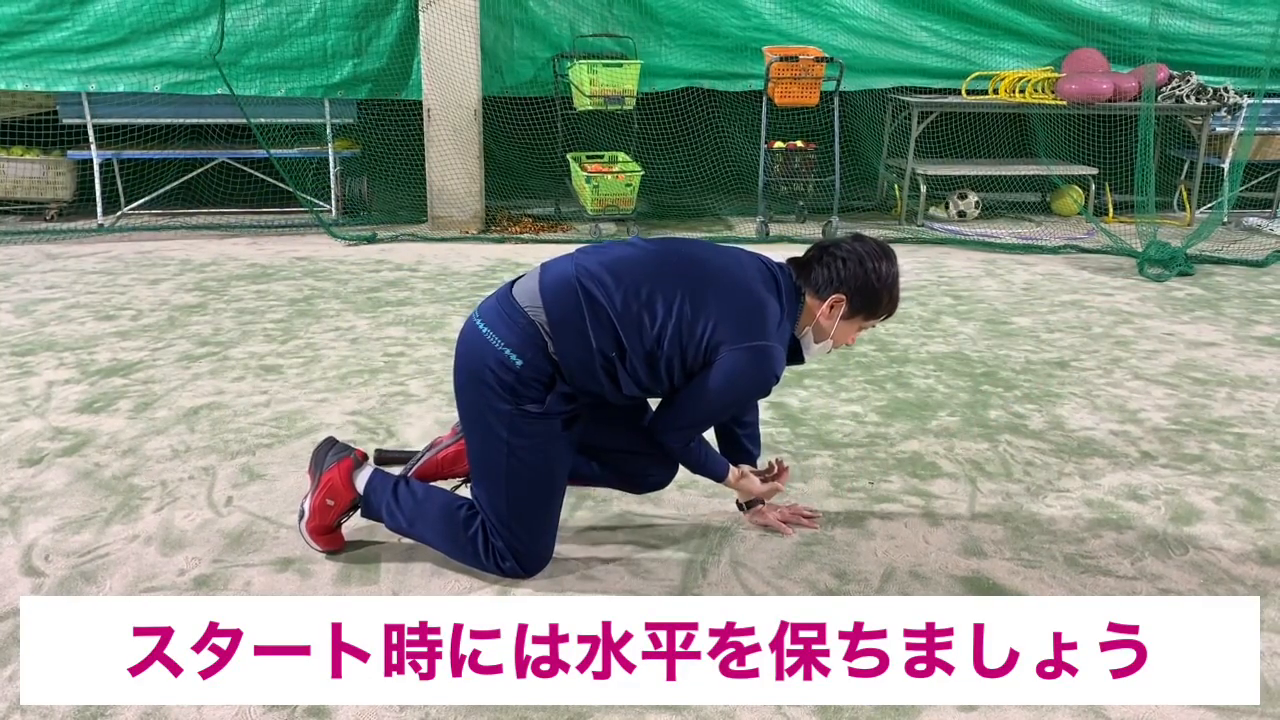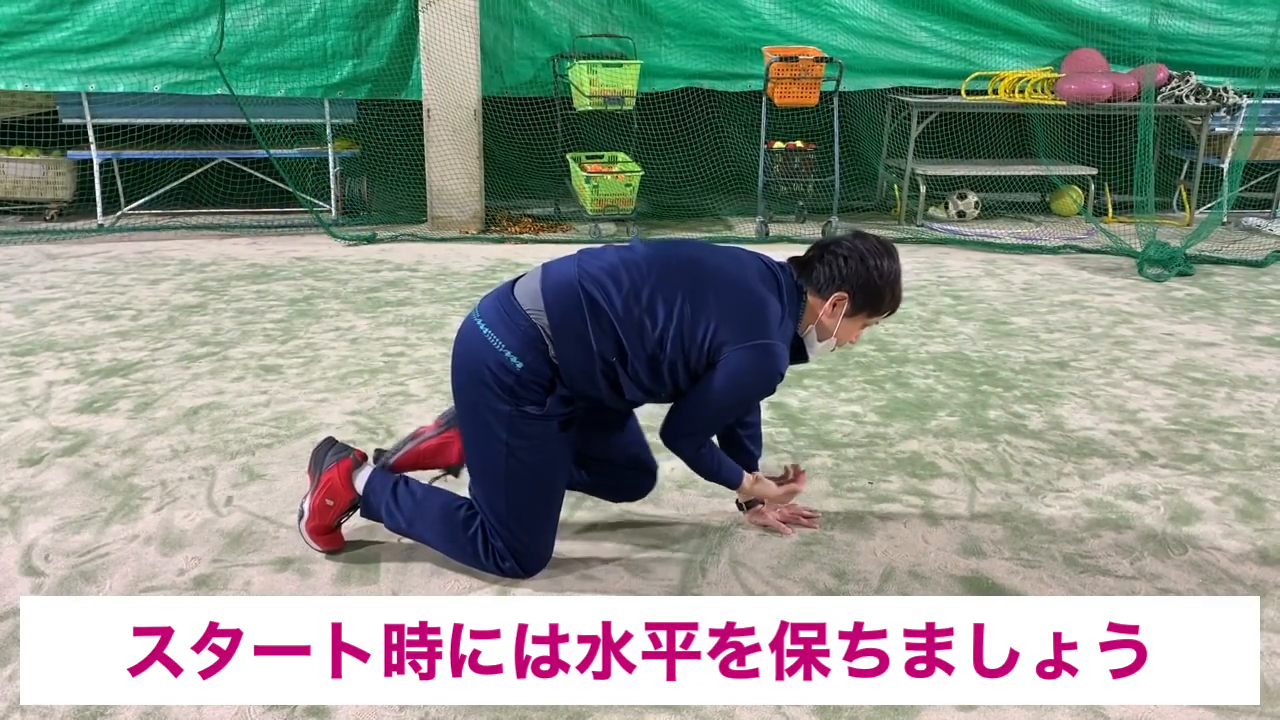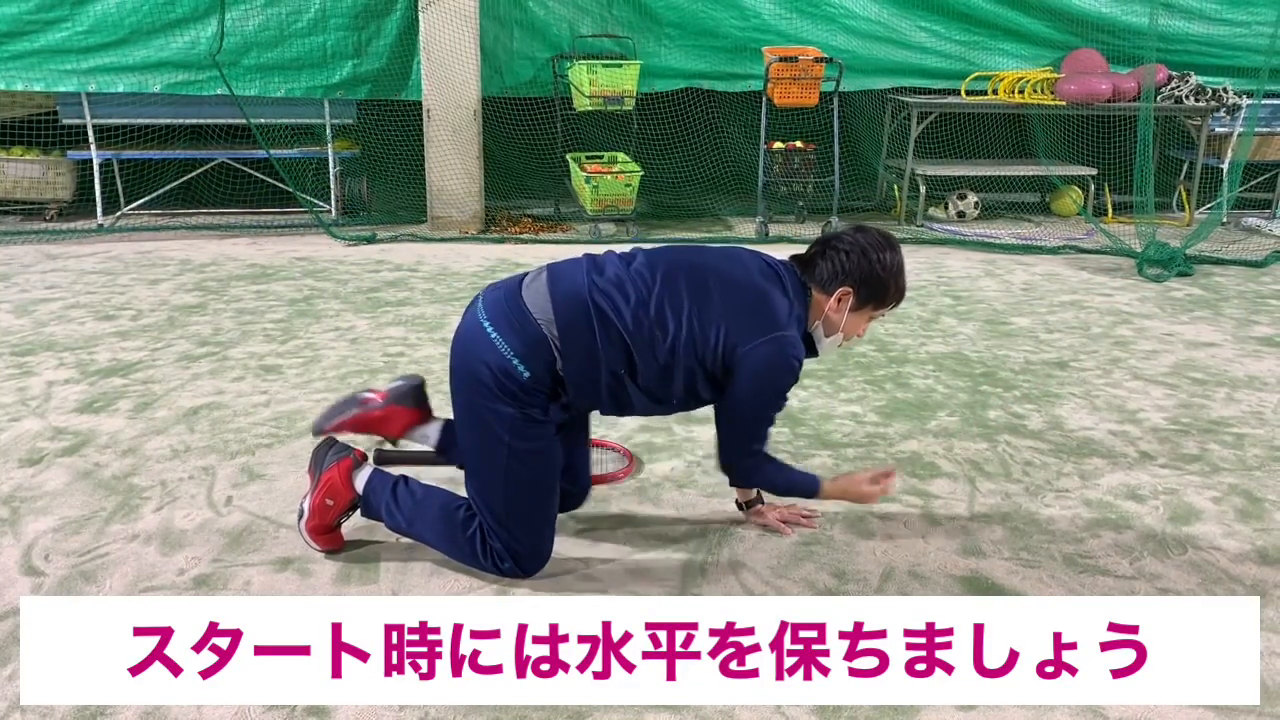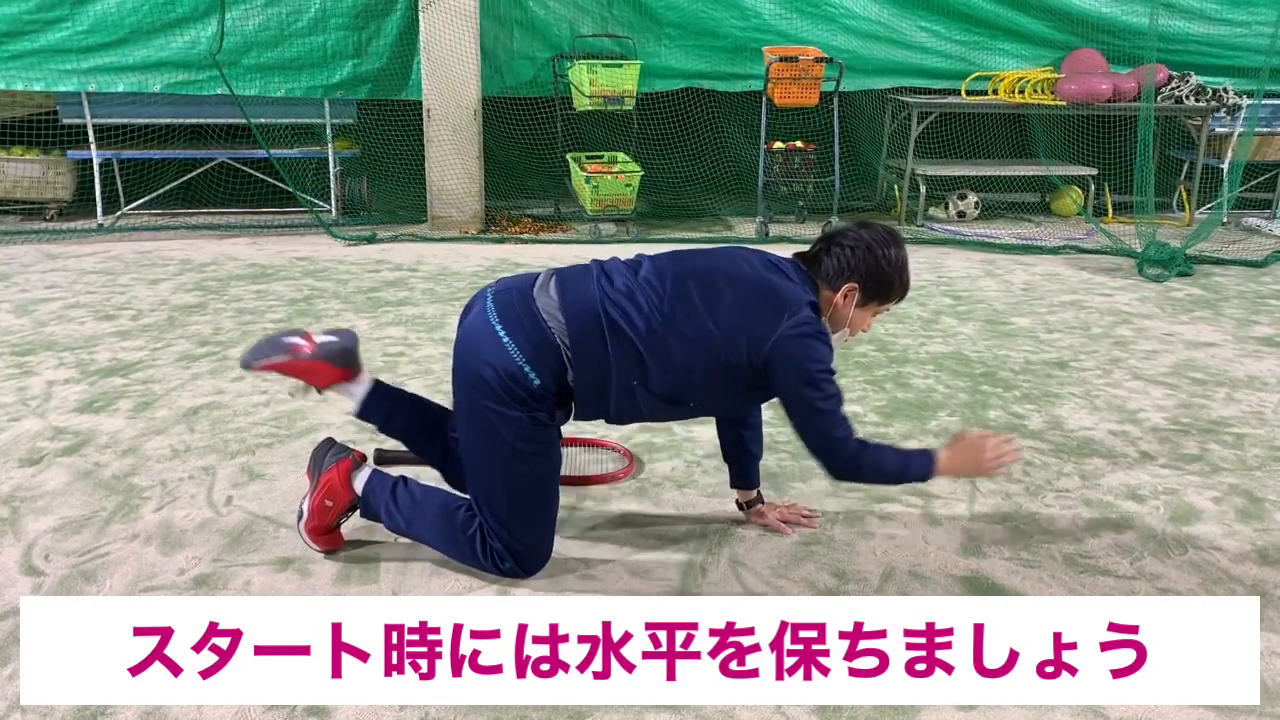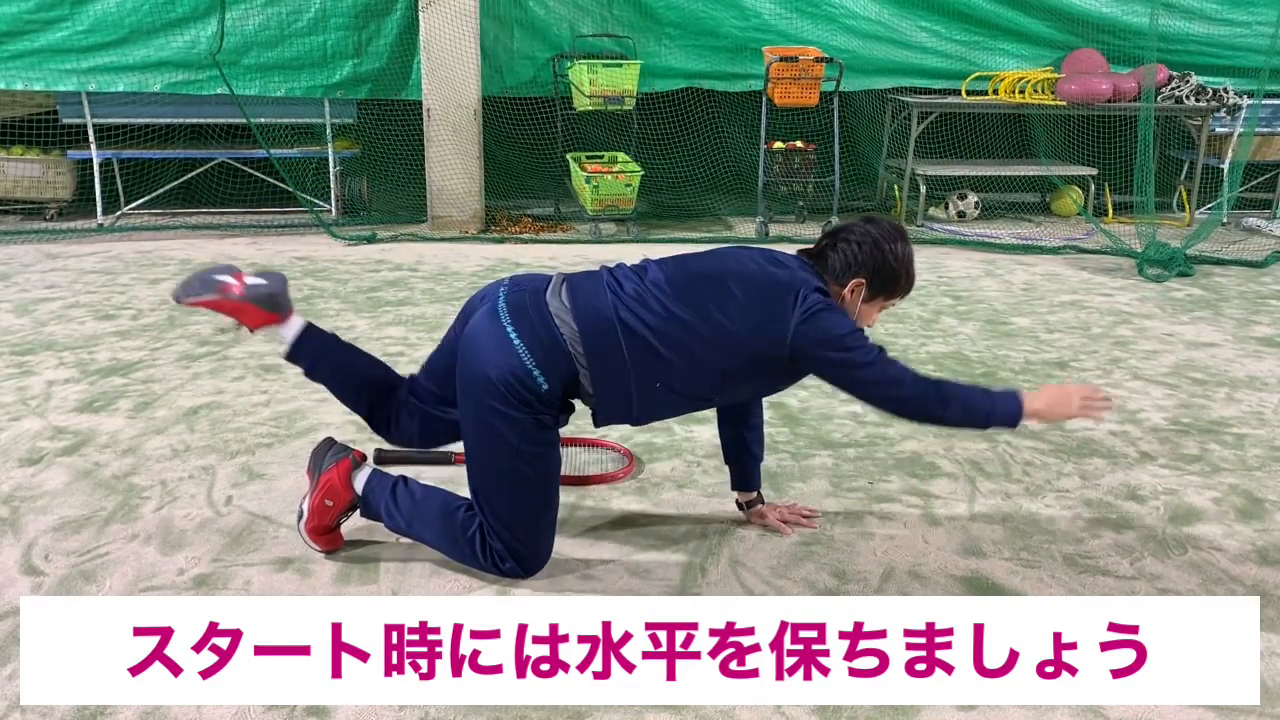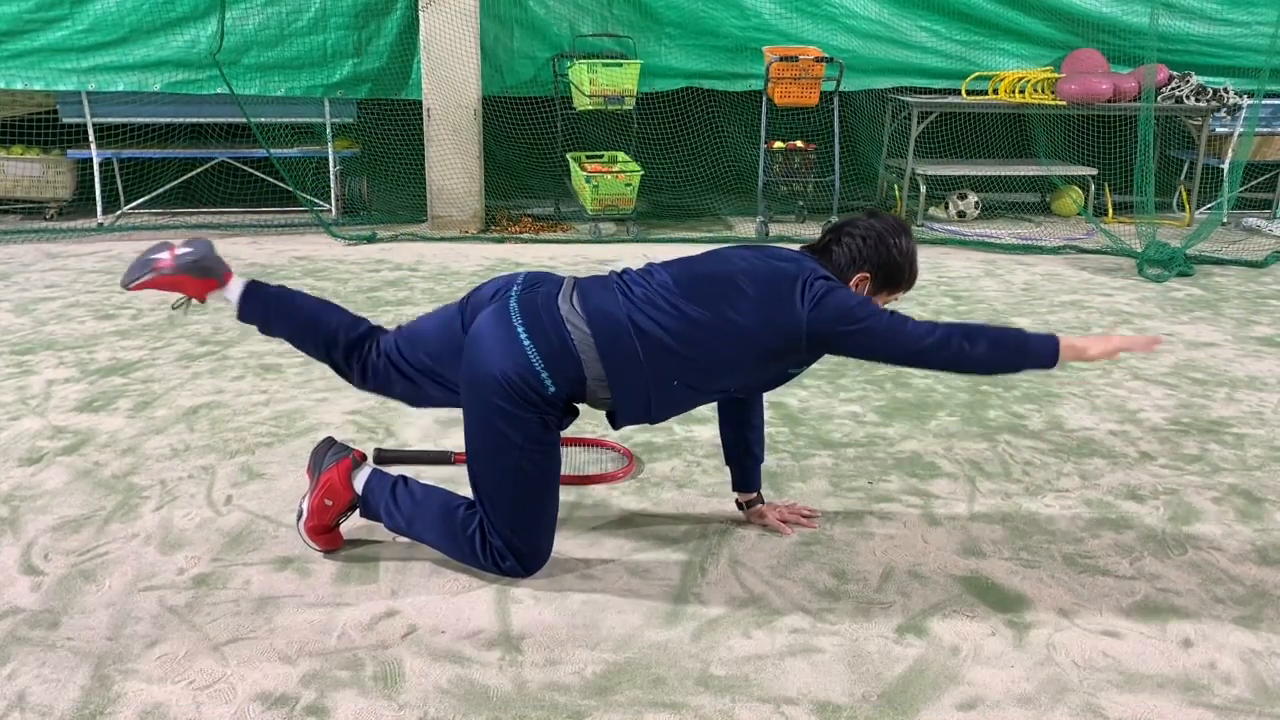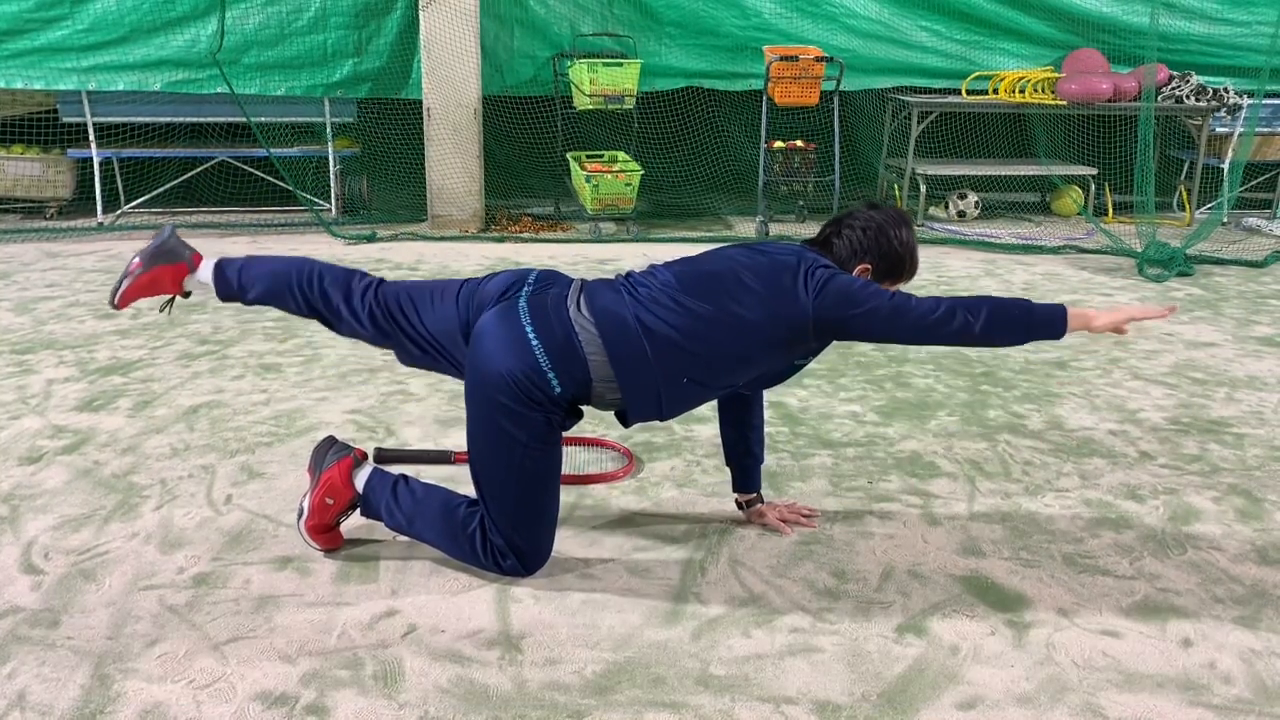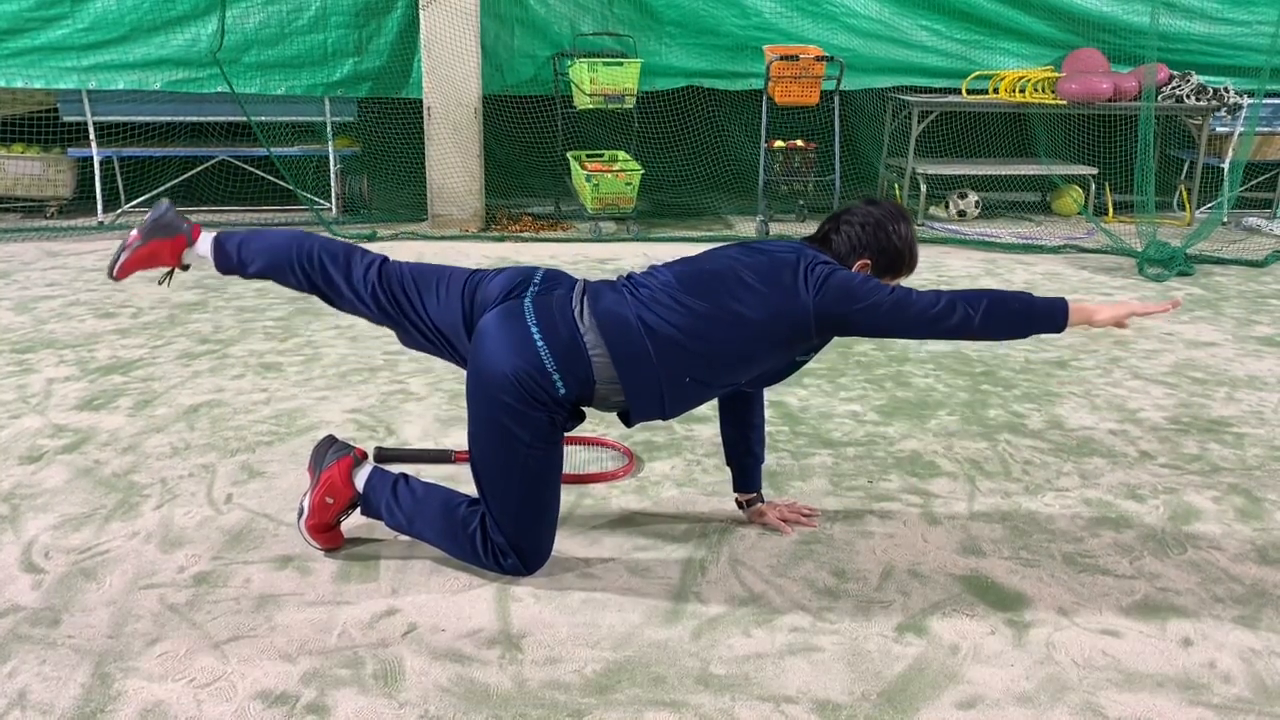
dt=0.2s
person 1, frame 1
left shoulder: (765, 283)
right shoulder: (758, 350)
left elbow: (732, 401)
right elbow: (671, 428)
left wrist: (753, 498)
right wrist: (734, 476)
left hip: (540, 340)
right hip: (513, 359)
left knee: (653, 468)
right knee: (518, 555)
left ankle: (482, 448)
right ankle: (357, 482)
person 1, frame 2
left shoulder: (767, 283)
right shoulder: (762, 349)
left elbow: (734, 400)
right elbow: (683, 434)
left wrist: (755, 497)
right wrist: (748, 484)
left hip: (528, 332)
right hip: (511, 360)
left knee: (633, 479)
right knee: (516, 554)
left ankle: (468, 443)
right ankle: (356, 481)
person 1, frame 3
left shoulder: (766, 280)
right shoulder: (777, 343)
left elbow: (741, 401)
right elbow: (740, 454)
left wrist: (753, 500)
right wrist: (828, 489)
left hip: (514, 316)
right hip: (514, 359)
left knee: (567, 491)
right knee: (516, 554)
left ankle: (416, 422)
right ankle: (356, 483)
person 1, frame 4
left shoulder: (770, 280)
right shoulder: (798, 333)
left elbow: (737, 392)
right elbow: (841, 456)
left wrist: (751, 497)
right wrist: (941, 462)
left hip: (511, 312)
right hip: (518, 362)
left knee: (470, 466)
right knee: (515, 552)
left ankle: (339, 374)
right ankle: (355, 481)
person 1, frame 5
left shoulder: (771, 278)
right shoulder: (812, 318)
left elbow: (739, 388)
right elbow: (913, 397)
left wrist: (752, 498)
right wrist: (1029, 404)
left hip: (516, 310)
right hip: (523, 367)
left knee: (408, 417)
right knee: (513, 552)
left ankle: (275, 318)
right ankle: (353, 483)
person 1, frame 6
left shoulder: (770, 274)
right shoulder: (820, 306)
left elbow: (739, 384)
right elbow: (946, 347)
left wrist: (751, 499)
right wrist: (1071, 347)
left hip: (520, 306)
right hip: (526, 371)
left knee: (373, 359)
right knee: (512, 549)
left ankle: (216, 283)
right ankle: (356, 482)
person 1, frame 7
left shoulder: (770, 269)
right shoulder: (823, 295)
left elbow: (740, 383)
right elbow: (953, 320)
left wrist: (751, 499)
right wrist: (1078, 319)
left hip: (526, 304)
right hip: (530, 373)
left knee: (367, 305)
right knee: (513, 550)
left ankle: (193, 270)
right ankle: (358, 481)
person 1, frame 8
left shoulder: (772, 265)
right shoulder: (823, 292)
left elbow: (740, 384)
right elbow: (951, 314)
left wrist: (750, 498)
right wrist: (1079, 312)
left hip: (528, 303)
right hip: (532, 373)
left knee: (371, 282)
right knee: (515, 549)
left ankle: (190, 242)
right ankle: (359, 480)
